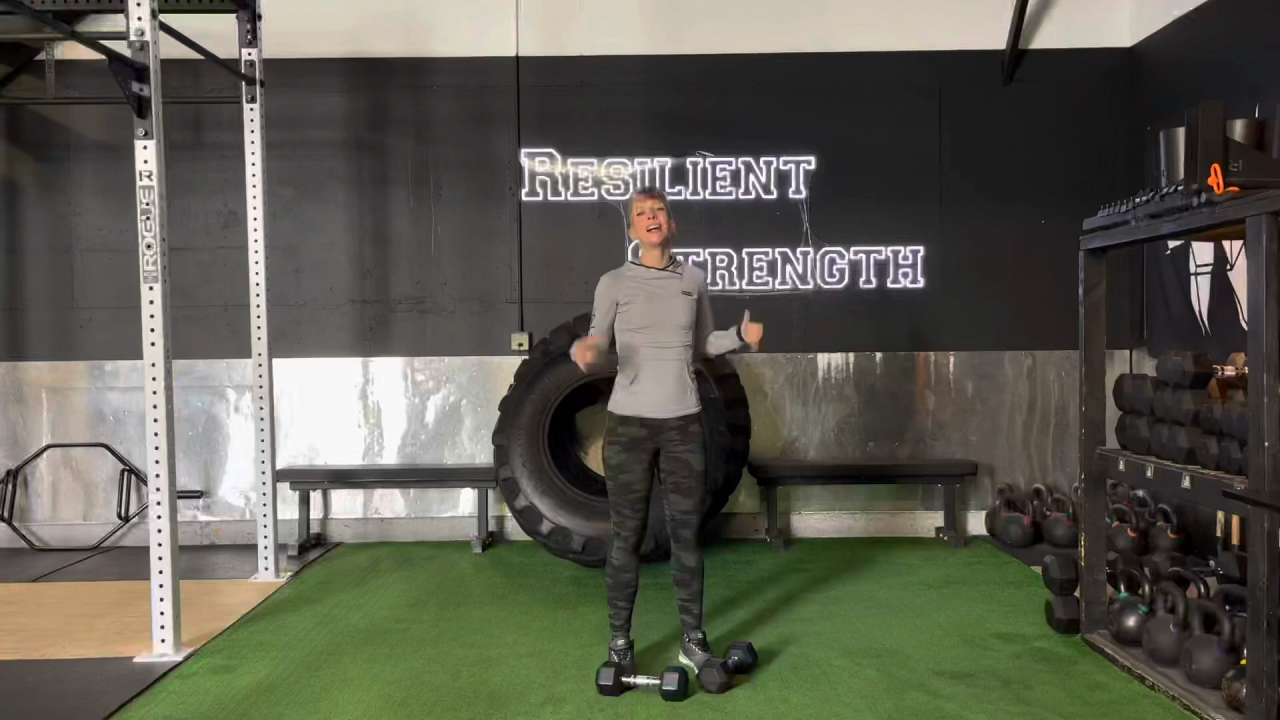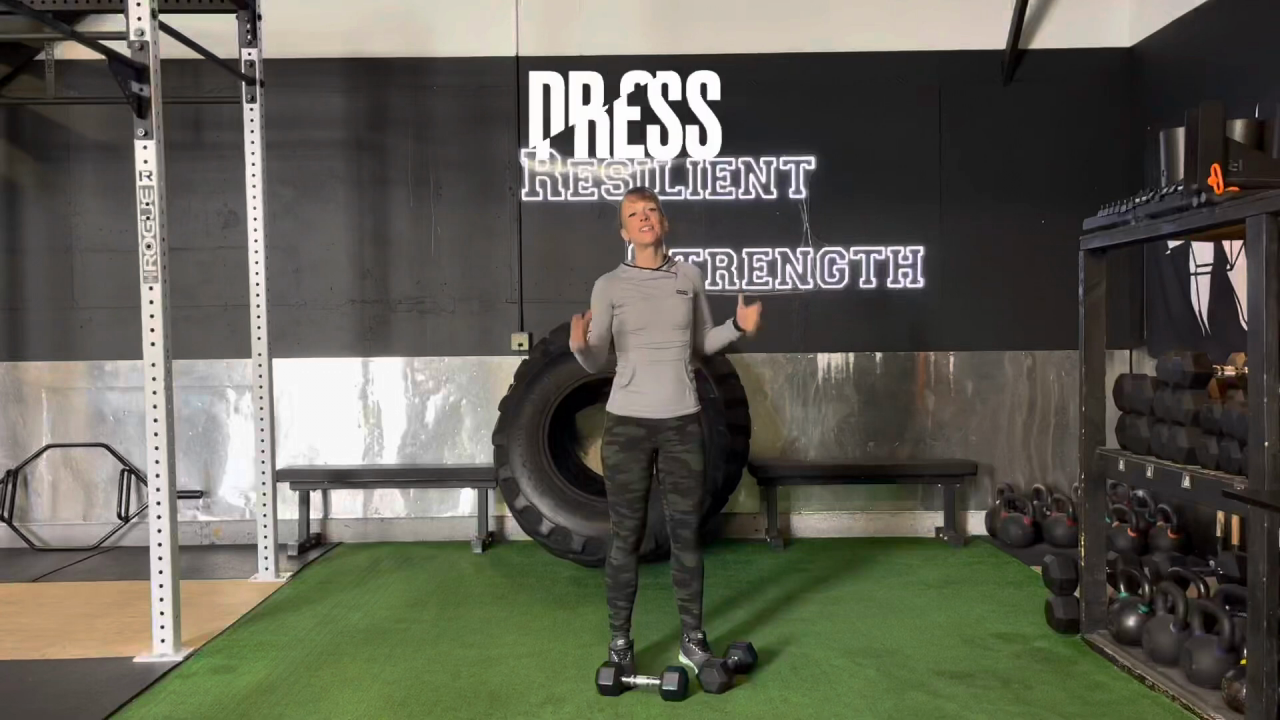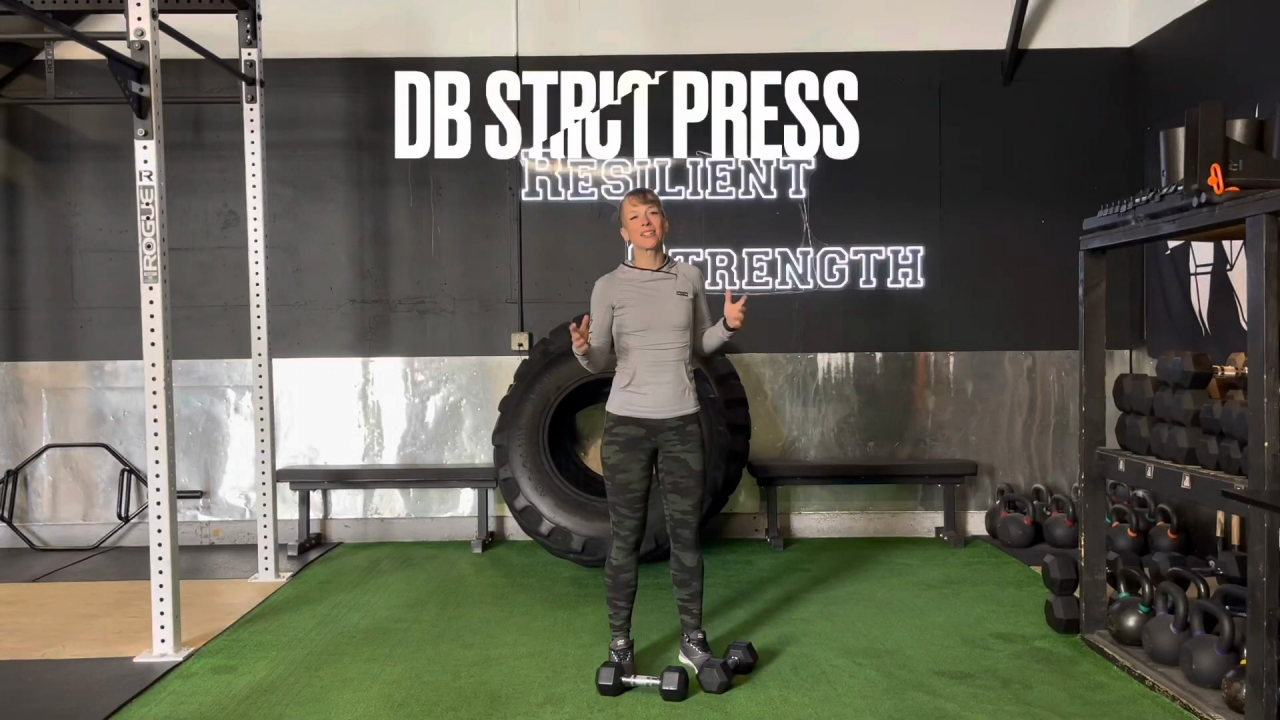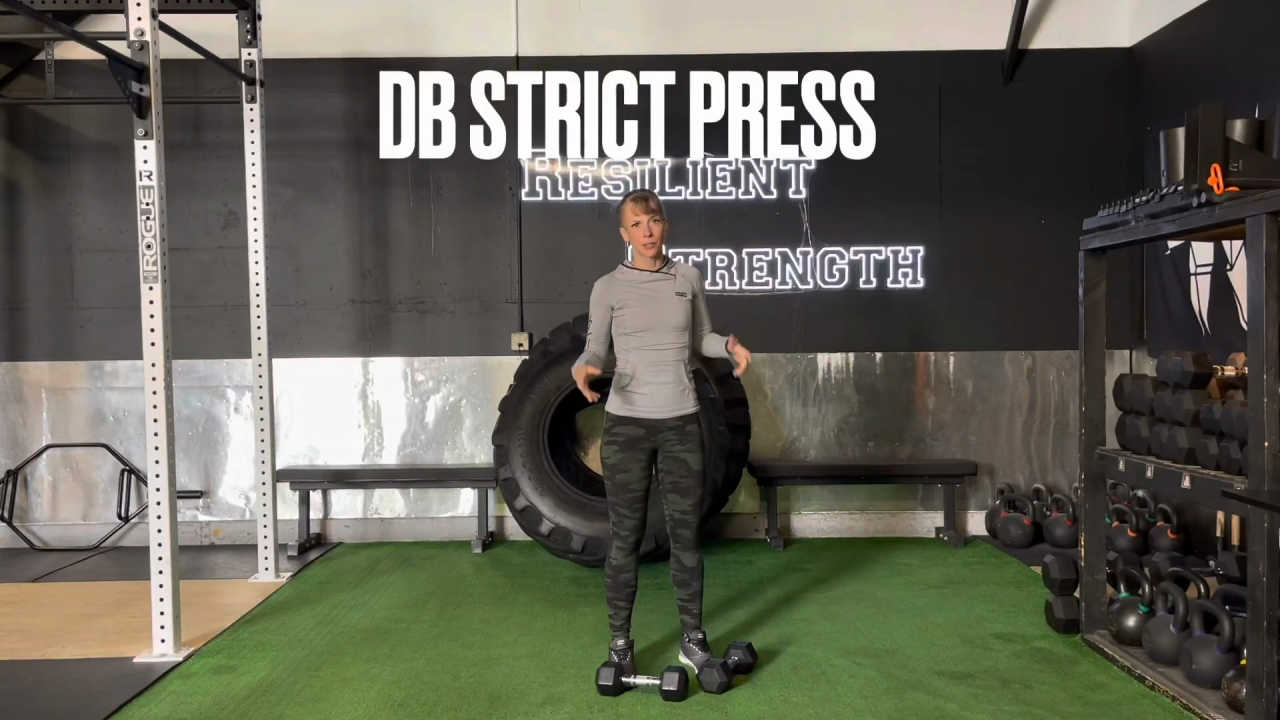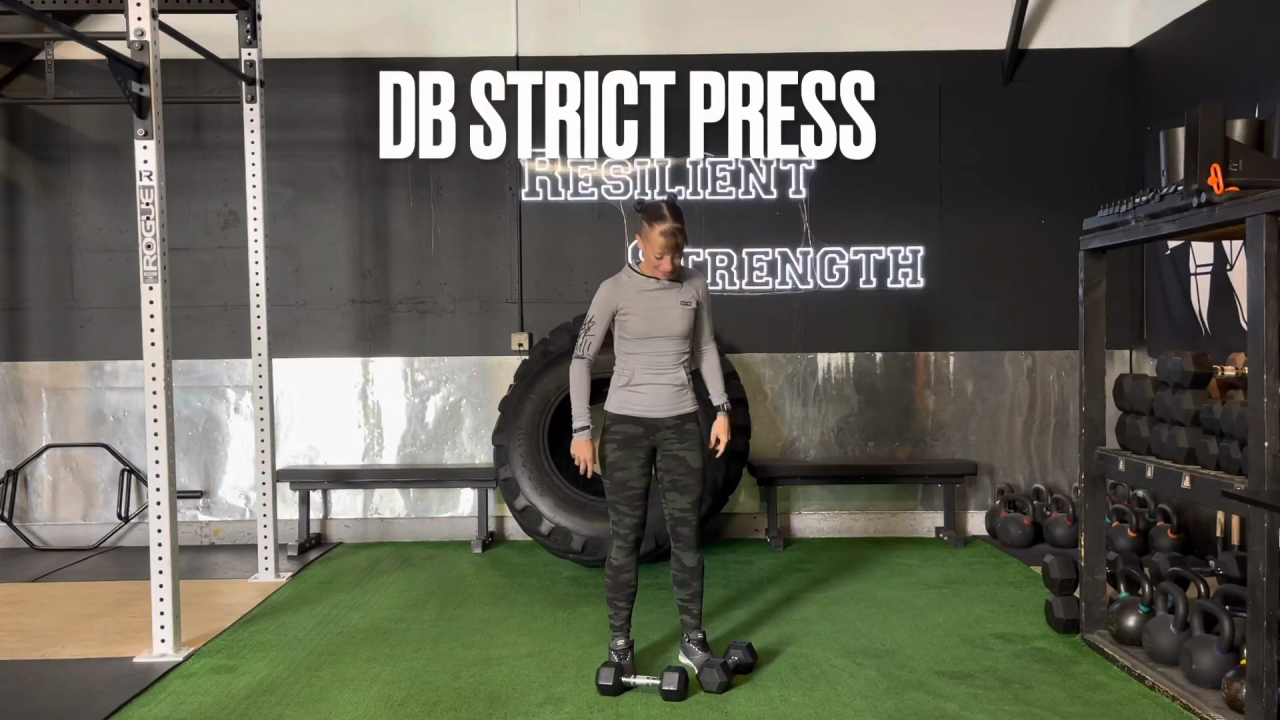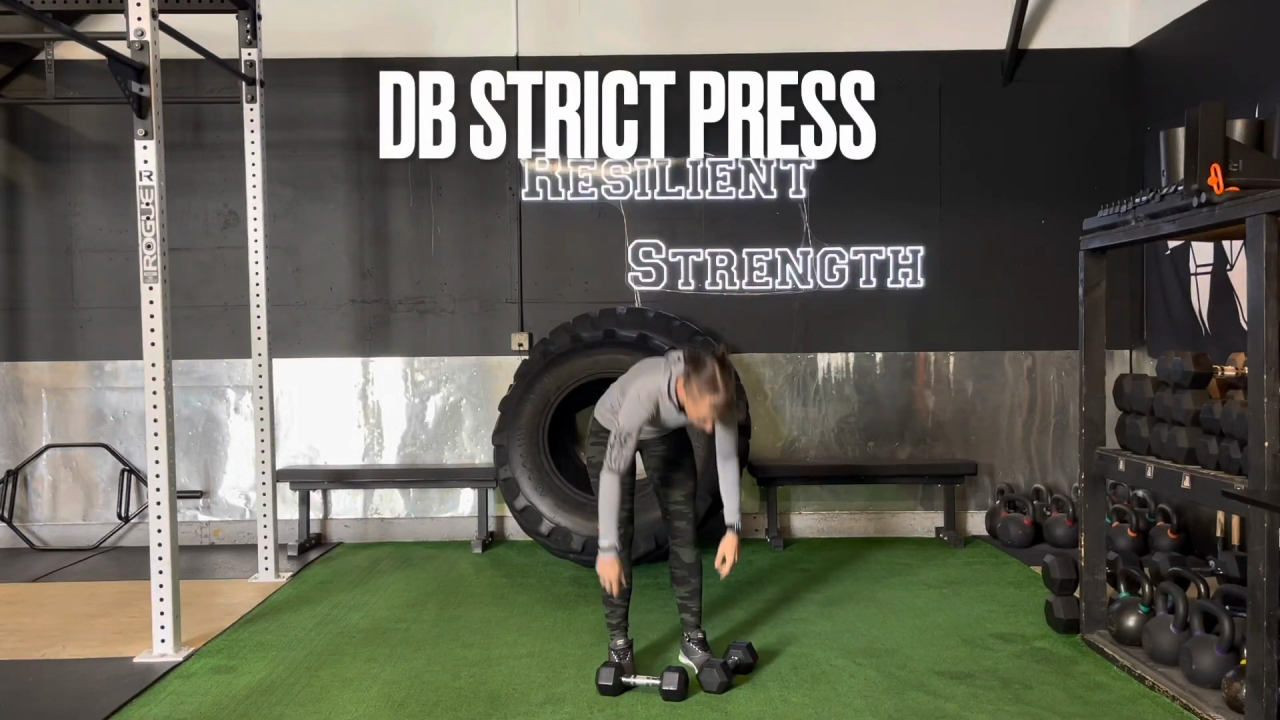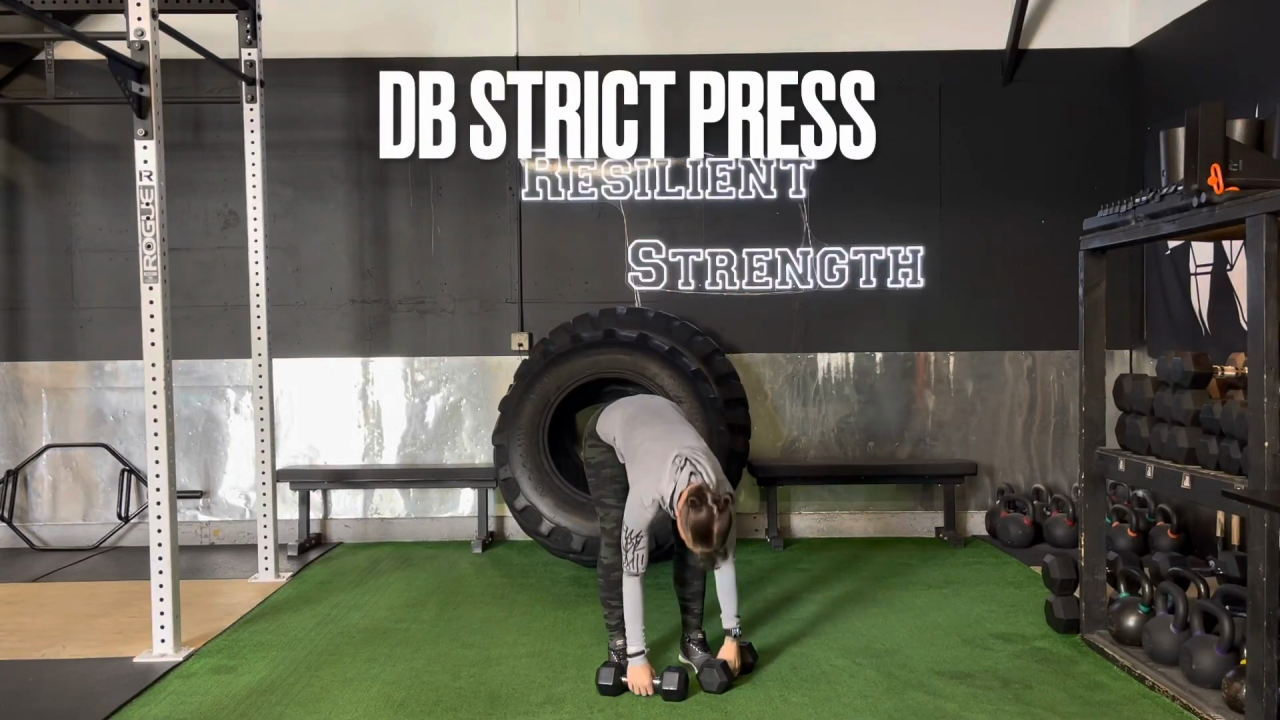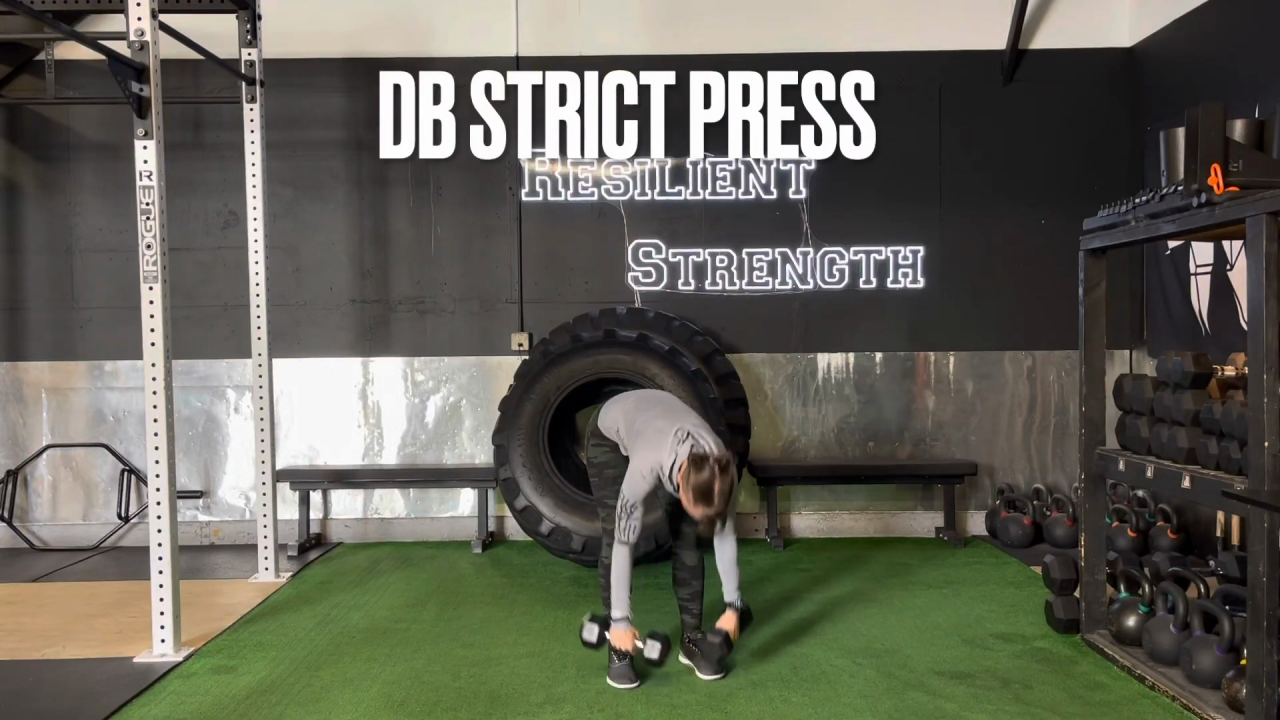
dt=0.4s
person 1, frame 1
left shoulder: (693, 279)
right shoulder: (613, 283)
right elbow: (597, 357)
left wrist: (740, 334)
right wrist: (581, 351)
left hip: (683, 422)
right hip: (629, 422)
left knee: (686, 533)
right knee: (626, 536)
left ankle: (692, 637)
right ankle: (619, 639)
person 1, frame 2
left shoulder: (689, 277)
right shoulder: (609, 286)
right elbow: (597, 361)
left wrist: (737, 326)
right wrist: (580, 344)
left hip: (681, 422)
right hip: (627, 423)
left knee: (686, 532)
right knee: (625, 536)
left ankle: (692, 636)
right ankle: (619, 640)
person 1, frame 3
left shoulder: (689, 277)
right shoulder: (609, 286)
right elbow: (598, 358)
left wrist: (729, 325)
right wrist: (583, 346)
left hip: (681, 422)
right hip: (627, 423)
left knee: (686, 532)
right knee: (626, 536)
left ankle: (693, 636)
right ankle: (619, 640)
person 1, frame 4
left shoulder: (688, 278)
right shoulder: (609, 287)
left elbow: (704, 339)
right elbow: (594, 351)
left wrist: (729, 347)
right wrist: (582, 368)
left hip: (681, 423)
right hip: (628, 424)
left knee: (686, 533)
right knee: (625, 536)
left ankle: (693, 637)
right ankle: (619, 641)
person 1, frame 5
left shoulder: (694, 285)
right shoulder: (615, 289)
left elbow: (705, 351)
right elbow: (582, 359)
left wrist: (722, 409)
right wrist: (581, 429)
left hip: (681, 424)
right hip: (625, 424)
left knee: (686, 532)
right knee: (626, 535)
left ankle: (693, 637)
right ankle: (620, 641)
person 1, frame 6
left shoulder: (716, 396)
right shoulder: (647, 390)
left elbow: (728, 459)
right elbow: (612, 471)
left wrist: (732, 527)
right wrist: (608, 548)
left hip: (668, 438)
right hip: (611, 429)
left knee: (683, 530)
right knee: (618, 532)
left ankle: (693, 640)
right ankle: (619, 644)
person 1, frame 7
left shoulder: (719, 494)
right shoulder: (649, 493)
left elbow: (724, 562)
right elbow: (632, 573)
left wrist: (732, 635)
right wrist: (637, 656)
right hip: (609, 432)
left knee: (701, 553)
right knee: (615, 537)
left ankle: (693, 638)
right ankle: (618, 645)
person 1, frame 8
left shoulder: (718, 470)
right shoulder: (647, 464)
left elbow: (725, 535)
right elbow: (623, 543)
left wrist: (731, 605)
right wrist: (620, 619)
right hip: (611, 433)
left knee: (687, 539)
right knee: (616, 538)
left ankle: (693, 640)
right ankle: (619, 647)
